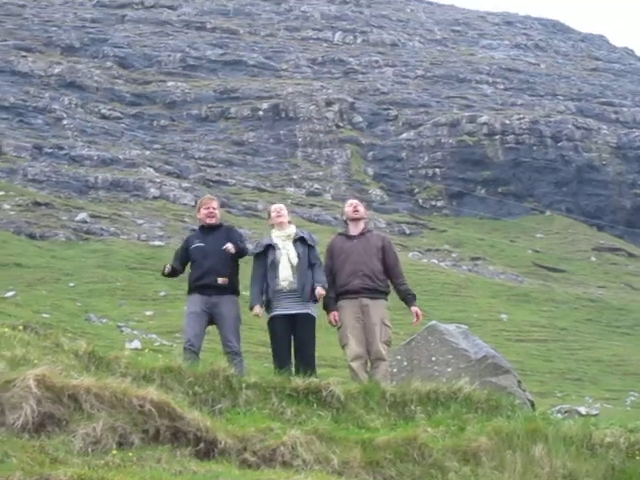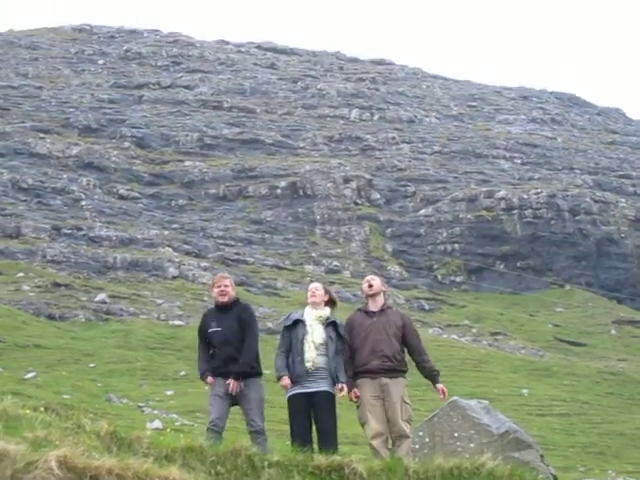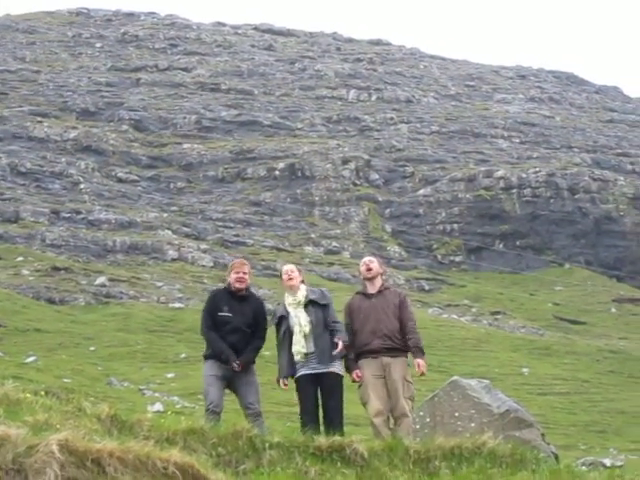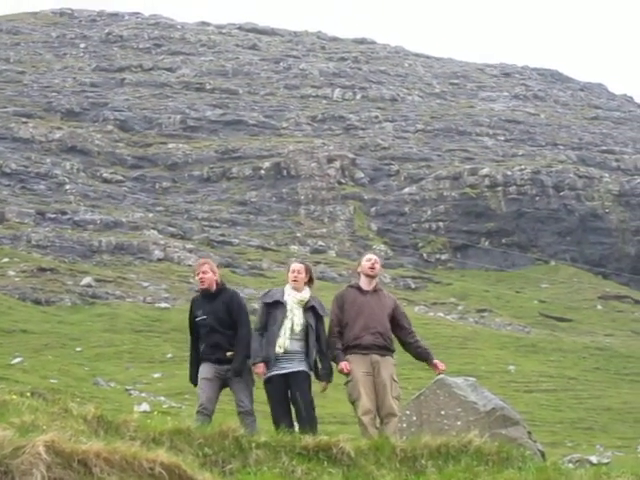
dt=1s
person 1, frame 1
left shoulder: (381, 240)
right shoulder: (335, 244)
left elbow: (396, 274)
right elbow: (328, 278)
left wrist: (411, 301)
right wrist: (330, 307)
left hip: (376, 302)
right hip: (347, 303)
left knee: (379, 353)
right knee: (354, 354)
person 1, frame 2
left shoulder: (399, 317)
right shoulder: (354, 320)
left elbow: (417, 350)
right elbow: (347, 354)
left wrist: (435, 379)
right wrist: (350, 384)
left hip: (395, 380)
right hip: (366, 382)
left knee: (401, 430)
right knee: (375, 433)
person 1, frame 3
left shoulder: (398, 296)
right shoulder: (353, 303)
left elbow: (409, 327)
right elbow: (348, 338)
left wrist: (418, 354)
right wrist: (351, 366)
left hip: (396, 359)
right hip: (368, 362)
left knee: (402, 410)
right knee: (376, 412)
person 1, frame 4
left shoulder: (389, 300)
right shoulder: (344, 296)
left elbow: (406, 332)
right elbow: (334, 331)
left wrist: (428, 358)
right wrist: (339, 358)
left hip: (384, 359)
right hip: (356, 358)
left knee: (390, 409)
right knee: (365, 410)
person 2, frame 1
left shoulder: (228, 232)
right shoulder: (192, 239)
left elbow: (243, 250)
right elbow: (178, 263)
left wrist: (235, 247)
right wrist: (170, 269)
left hip: (226, 296)
right hip: (198, 296)
left knee: (232, 347)
right knee: (191, 345)
person 2, frame 2
left shoulder: (244, 310)
right shoulder: (208, 316)
left elbow: (250, 344)
right elbow: (203, 349)
left wrist: (237, 374)
right wrist: (205, 373)
left hip: (249, 378)
right hip: (220, 379)
left knee: (256, 426)
right knee: (215, 425)
person 2, frame 3
left shoulder: (256, 303)
right shoulder: (216, 296)
left elbow: (260, 336)
right elbow: (207, 330)
left wrist: (244, 359)
right wrist: (228, 355)
left hip: (244, 366)
right hip: (215, 362)
left knee: (253, 409)
right knee: (213, 406)
person 2, frame 4
left shoulder: (231, 297)
right shoulder: (196, 303)
left elbow: (243, 330)
right elbow: (195, 339)
left wrist: (239, 362)
right wrist: (194, 371)
left hip: (237, 363)
right hip: (209, 364)
left knee: (245, 408)
right knee: (204, 408)
person 3, frame 1
left shoulder: (304, 239)
right shoulder: (264, 246)
left elbow: (316, 264)
right elbow: (258, 276)
left wrist: (320, 284)
right wrist: (256, 302)
left hip: (303, 304)
right hip: (277, 306)
left knee: (305, 351)
right knee: (281, 353)
person 3, frame 2
left shoulder: (333, 325)
right shoulder: (293, 320)
left elbow: (339, 354)
right elbow: (282, 350)
left wrist: (342, 380)
right wrist: (282, 373)
left hip: (323, 383)
right hip: (298, 383)
left knee: (327, 429)
right knee: (300, 432)
person 3, frame 3
left shoulder: (319, 297)
right shoulder: (282, 311)
left elbow: (333, 322)
right elbow: (282, 344)
left wrist: (341, 338)
right wrist: (283, 374)
left hip: (328, 361)
right hip: (303, 366)
left knee: (333, 410)
right knee: (308, 413)
person 3, frame 4
left shoulder: (313, 305)
right shoulder: (272, 298)
left elbow: (321, 340)
right elbow: (259, 331)
left wrist: (325, 373)
right wrist: (258, 359)
left hip: (300, 363)
right hip: (274, 364)
left knee: (305, 408)
right knee: (280, 415)
